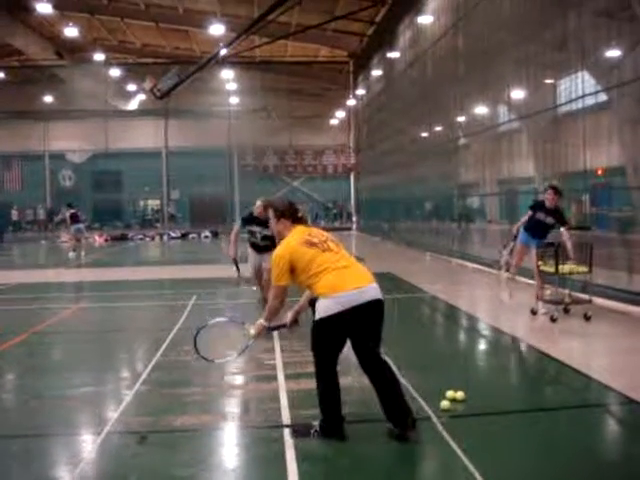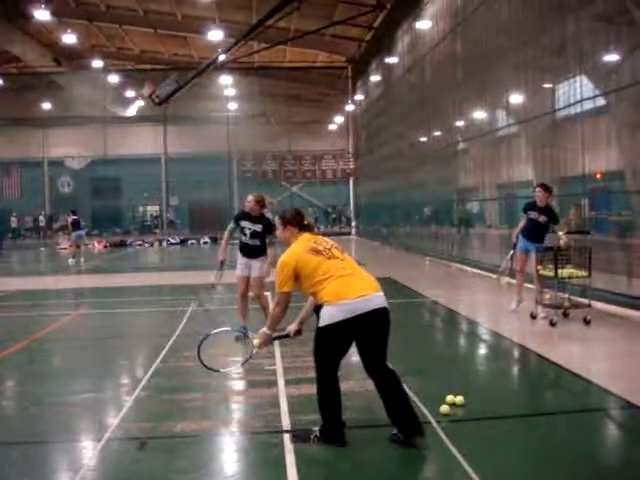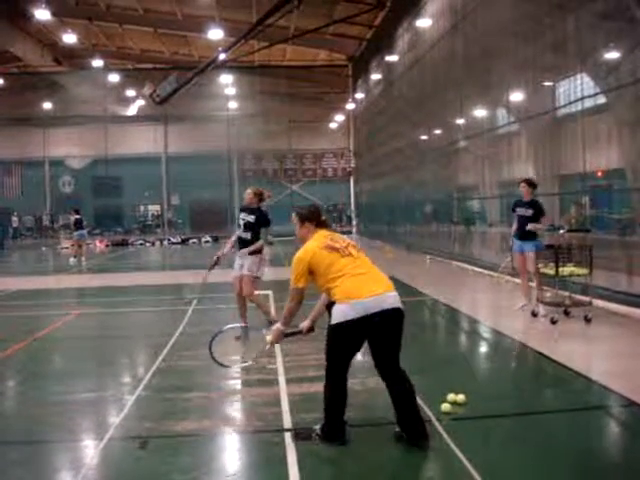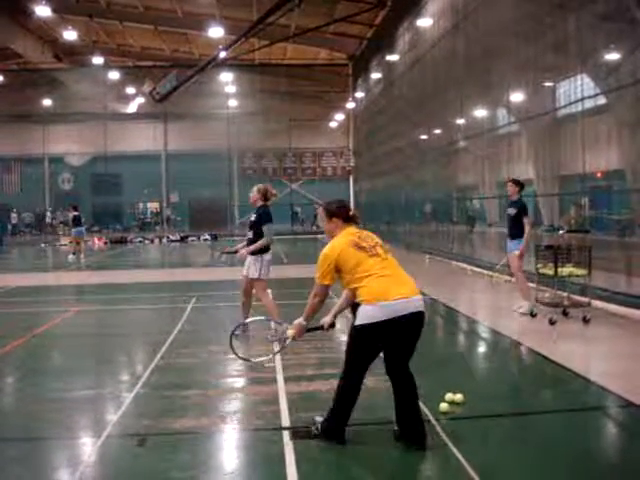
dt=0.3s
person 1, frame 1
left shoulder: (284, 251)
right shoulder: (318, 234)
left elbow: (277, 299)
left wrist: (264, 323)
right wrist: (296, 312)
left hip: (336, 303)
right hip: (370, 295)
left knee: (325, 366)
right knee: (372, 360)
left ankle: (331, 427)
right ankle: (403, 423)
person 1, frame 2
left shoulder: (289, 258)
right shoulder: (324, 242)
left elbow: (281, 305)
left wrist: (267, 332)
right wrist: (299, 322)
left hip: (341, 311)
right hip: (376, 303)
left knee: (326, 372)
right knee: (379, 368)
left ankle: (331, 432)
right ankle: (410, 429)
person 1, frame 3
left shoulder: (305, 254)
right shoulder: (342, 240)
left elbow: (295, 300)
left wrist: (280, 327)
right wrist: (311, 320)
left hip: (354, 310)
right hip: (389, 303)
left knee: (336, 372)
right knee: (391, 369)
left ankle: (332, 431)
right ankle: (415, 432)
person 1, frame 4
left shoulder: (332, 250)
right shoulder: (369, 237)
left elbow: (319, 296)
left wrist: (302, 322)
right wrist: (333, 315)
left hip: (379, 312)
right hip: (413, 305)
left knee: (353, 372)
right knee: (400, 370)
left ankle: (332, 429)
right ankle: (413, 433)
person 2, frame 1
right shoulder: (248, 217)
right elbow: (236, 231)
right wrist: (233, 248)
left hip: (269, 253)
right hip: (254, 251)
left knee: (266, 283)
right knee: (258, 280)
right ankle: (264, 297)
person 2, frame 2
left shoulder: (267, 222)
right shoulder: (241, 215)
left elbow: (270, 245)
right elbow: (229, 232)
left wrist: (268, 264)
right wrist: (222, 251)
left hip: (259, 259)
right hip: (243, 258)
left knee: (258, 293)
right knee: (242, 294)
right ankle: (244, 326)
person 2, frame 3
left shoulder: (262, 216)
right shoulder: (242, 211)
left elbow: (263, 240)
left wrist: (249, 250)
right wrist: (226, 249)
left hip: (253, 257)
right hip: (240, 257)
left knee: (248, 293)
right knee: (238, 292)
left ankle: (270, 319)
right ankle: (244, 325)
person 2, frame 4
left shoulder: (264, 213)
right shoulder: (258, 211)
left elbow: (268, 238)
left wrist: (249, 249)
right wrist: (241, 246)
left hip: (260, 257)
right hip: (252, 256)
left knee: (262, 294)
right knee: (245, 291)
person 3, frame 1
left shoulder: (559, 215)
right shoulder: (538, 204)
left elbow: (565, 235)
left wrist: (571, 254)
right wrist: (517, 226)
left hip: (539, 240)
right hip: (525, 234)
left knee: (537, 270)
right knee: (515, 263)
left ankle: (539, 300)
person 3, frame 2
left shoulder: (550, 212)
right shoulder: (529, 205)
right wrist: (516, 234)
left hip: (537, 245)
right hip: (523, 240)
left knee: (537, 275)
right knee: (519, 270)
left ankle: (539, 304)
right ankle: (518, 298)
person 3, frame 3
left shoulder: (537, 205)
right shoulder: (516, 204)
left elbow: (544, 224)
left wrist: (536, 226)
right wrist: (511, 237)
left hip: (531, 242)
right hip: (518, 241)
left knee: (534, 272)
right knee: (521, 272)
left ankle: (539, 302)
right ankle: (527, 300)
person 3, frame 4
left shoulder: (521, 204)
right shoulder: (510, 203)
left elbow: (527, 226)
left wrist: (524, 244)
left hip: (518, 242)
right hip: (511, 241)
left knee: (517, 271)
right knee: (515, 272)
left ankle: (529, 302)
right ankle: (525, 301)
